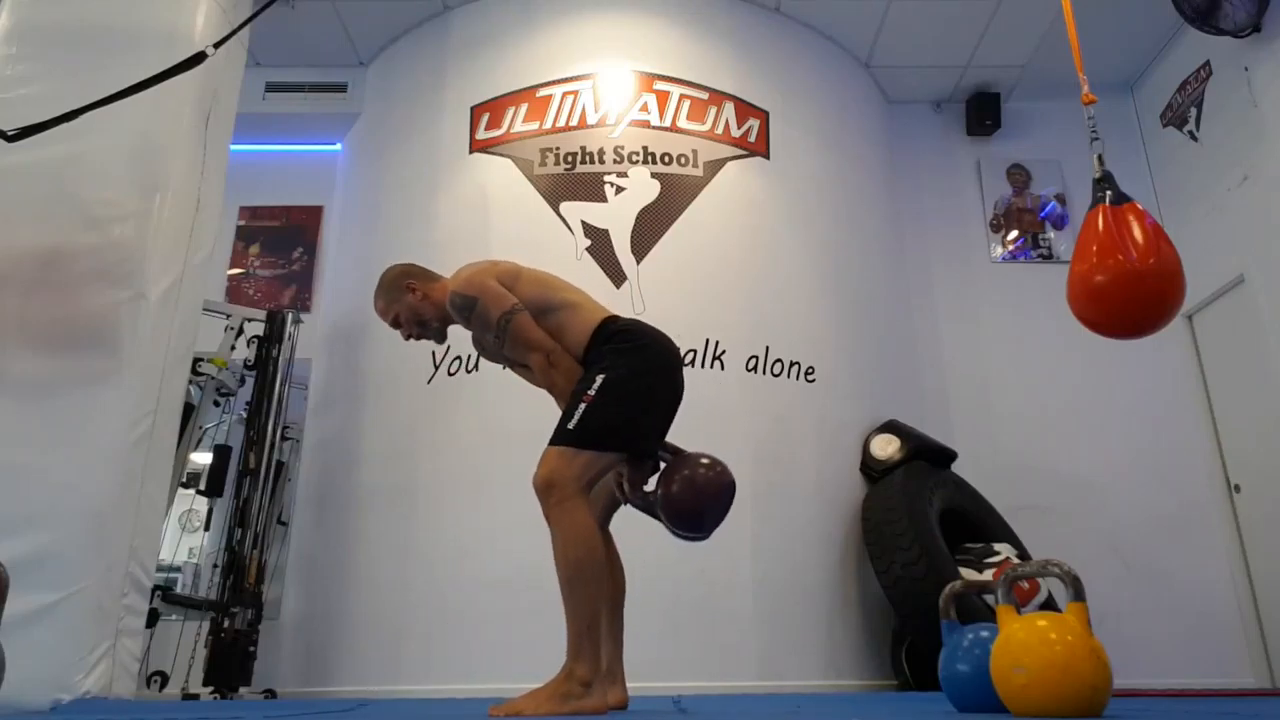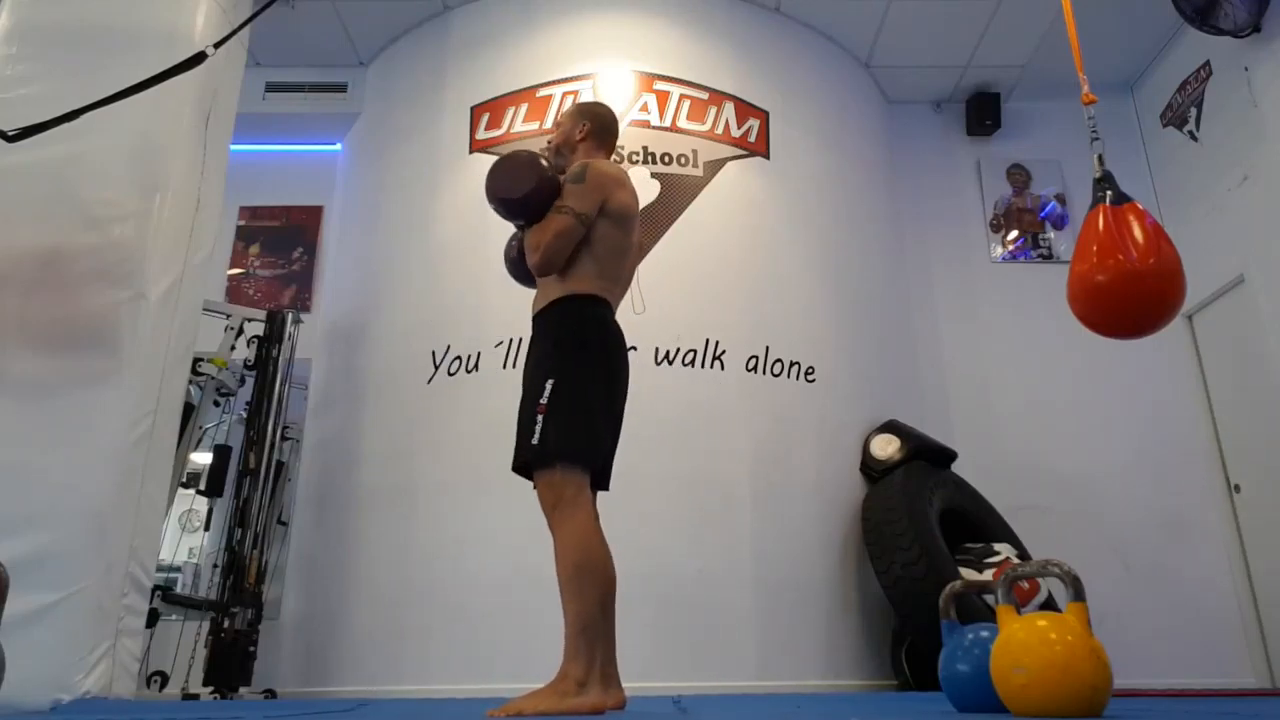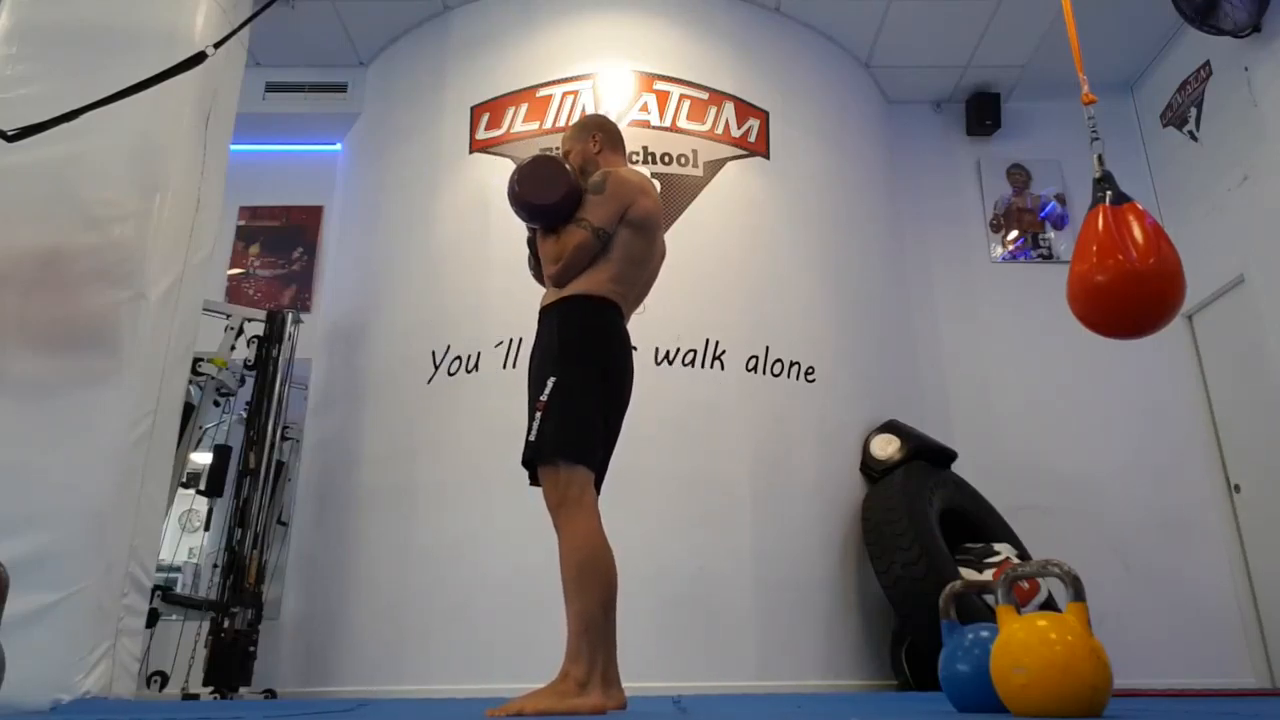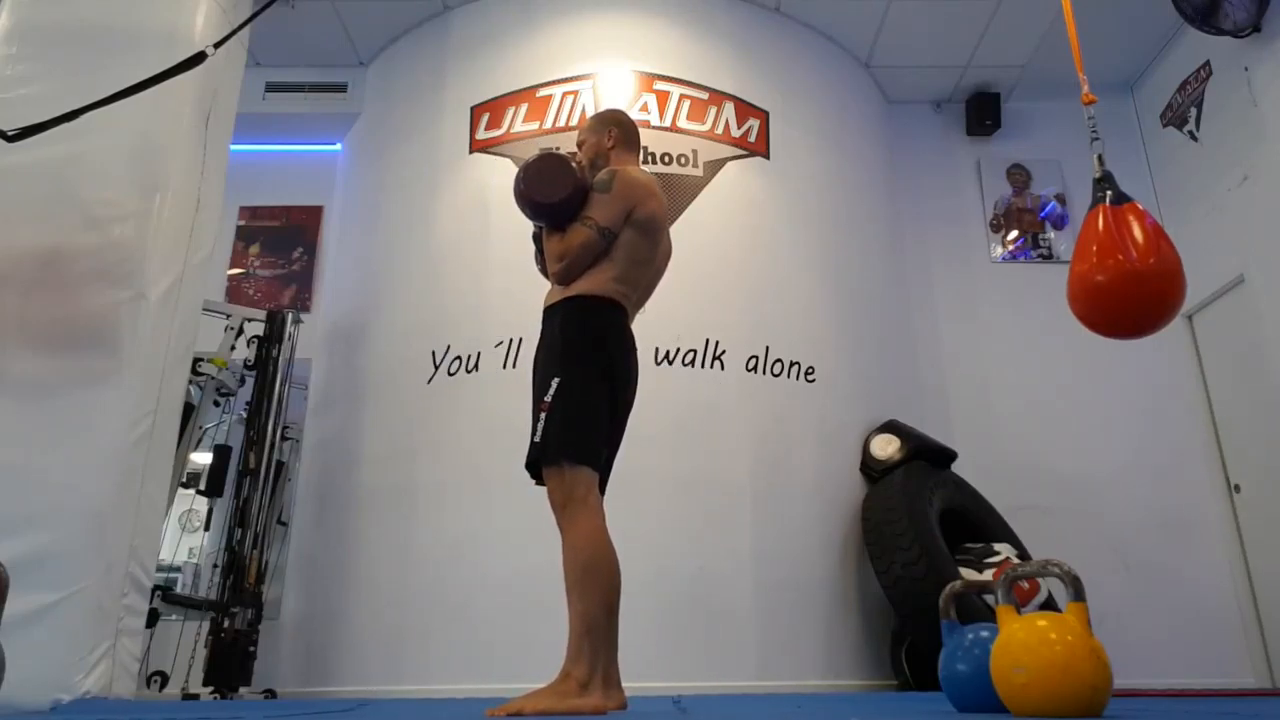
dt=1s
person 1, frame 1
left shoulder: (467, 289)
right shoulder: (487, 335)
left elbow: (548, 358)
left wrist: (615, 446)
right wrist: (625, 444)
left hip: (632, 356)
right hip: (644, 363)
left knee: (558, 482)
right knee: (586, 513)
left ankle: (582, 679)
right ankle: (608, 679)
person 1, frame 2
left shoulder: (591, 172)
right shoulder: (611, 195)
left elbow: (542, 257)
left wrist: (536, 209)
right wrist: (542, 214)
left hip: (570, 337)
right hip: (589, 341)
left knee: (564, 498)
right knee: (573, 505)
person 1, frame 3
left shoulder: (615, 181)
right shoulder: (645, 217)
left elbow: (558, 268)
right wrist: (558, 222)
left hip: (576, 334)
right hip: (599, 341)
left knee: (568, 498)
right knee: (576, 505)
person 1, frame 4
left shoulder: (620, 181)
right shoulder: (651, 216)
left elbow: (562, 265)
left wrist: (552, 219)
right wrist: (564, 223)
left hip: (580, 335)
right hip: (606, 344)
left knee: (573, 500)
right knee: (579, 506)
